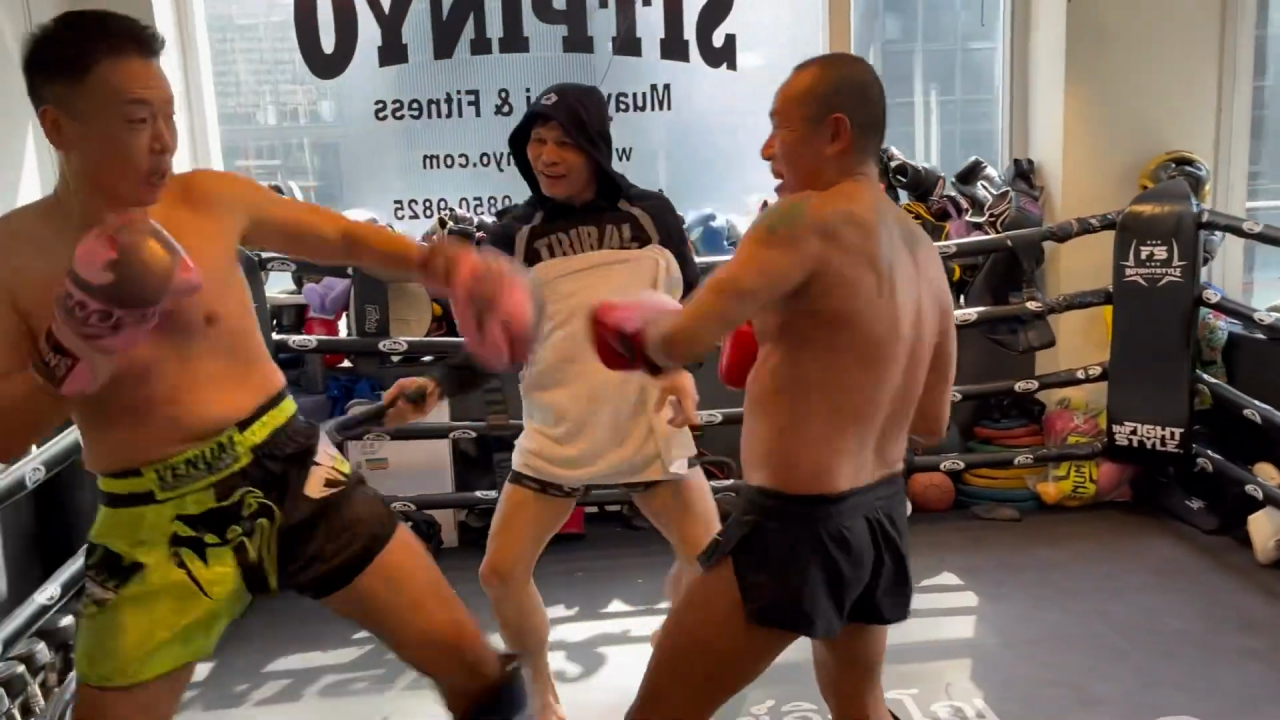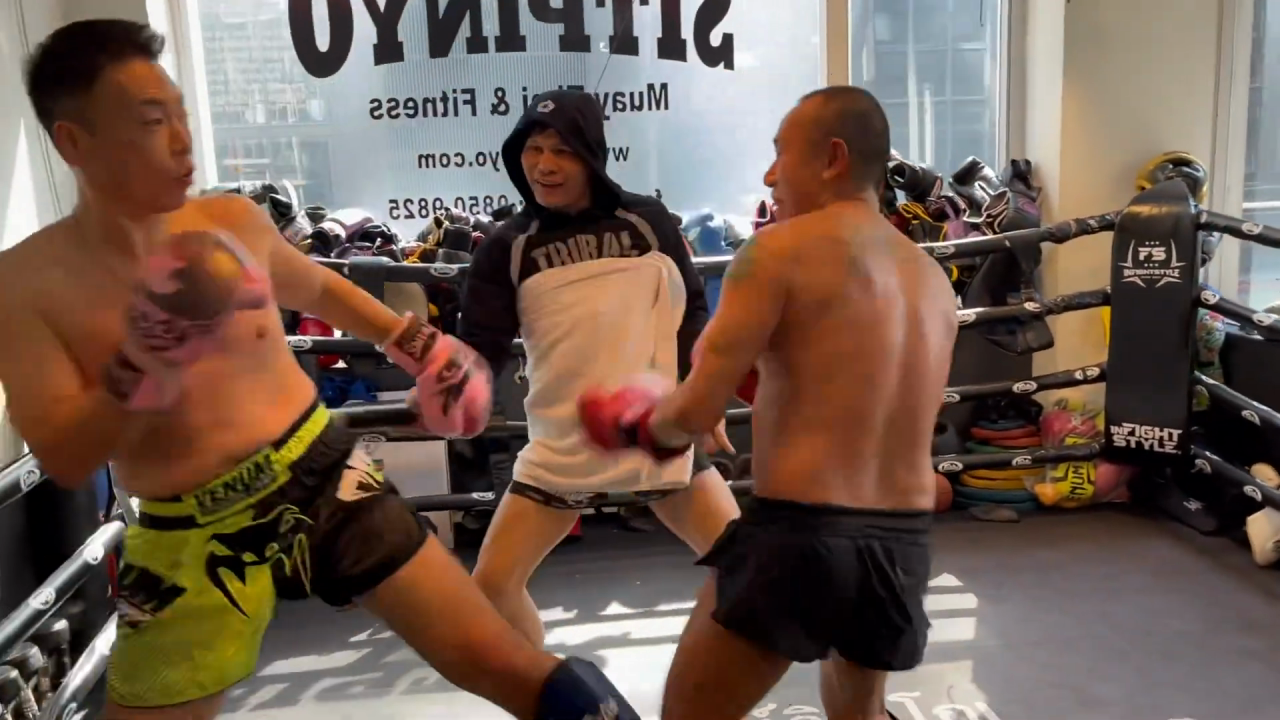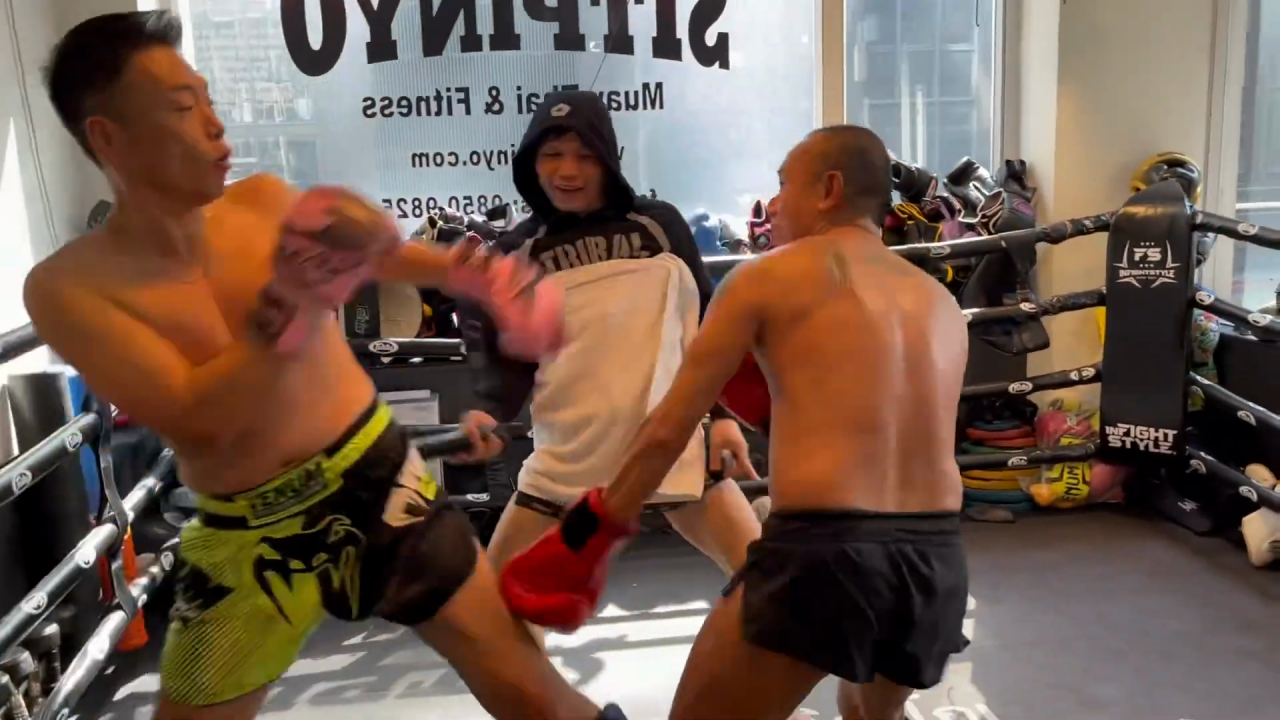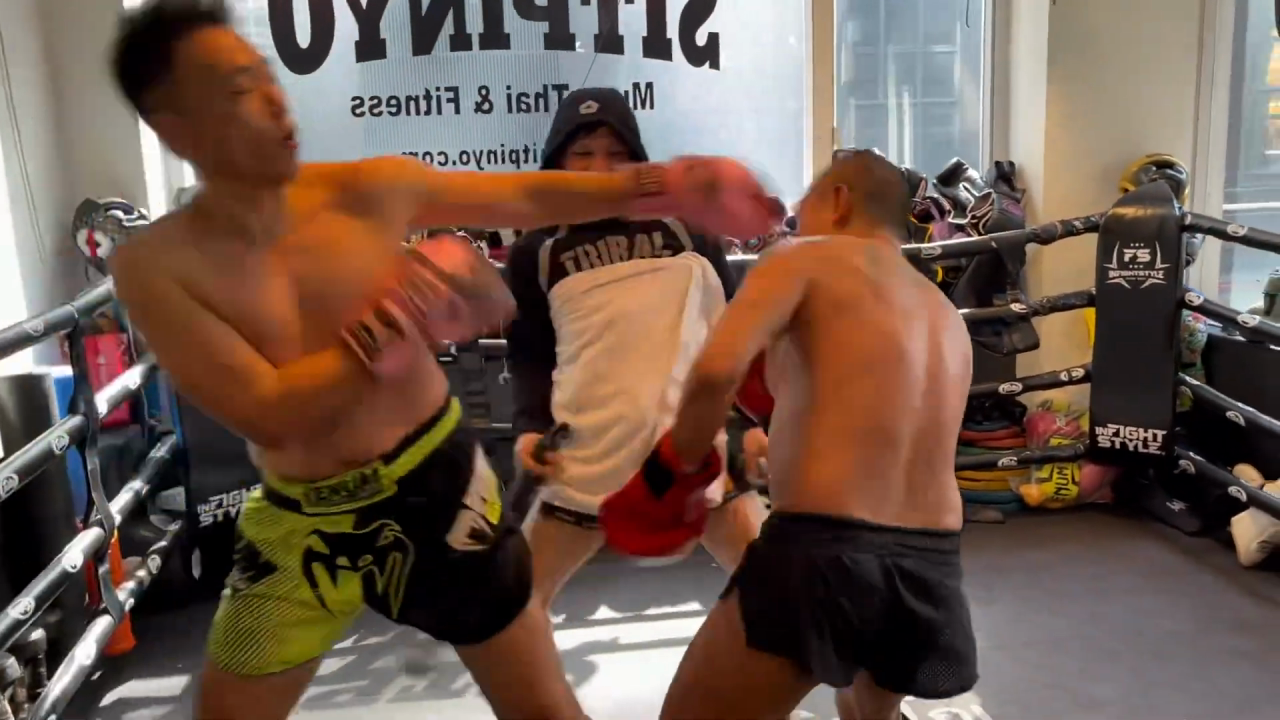
dt=0.1s
person 1, frame 1
left shoulder: (207, 198)
left elbow: (344, 235)
left wrist: (453, 267)
right wrist: (81, 337)
left hip: (284, 471)
right hip: (153, 524)
left knee: (469, 661)
person 1, frame 2
left shoulder: (229, 219)
left elbow: (315, 285)
right elbow: (68, 456)
left wrist: (413, 340)
right wrist: (148, 347)
left hip: (326, 485)
right hip: (197, 542)
person 1, frame 3
left shoulder: (267, 204)
right shoulder: (68, 287)
left elbow: (385, 249)
right elbow: (198, 421)
left wrist: (483, 275)
right wrist: (297, 300)
left hip: (375, 485)
right hip: (249, 538)
person 1, frame 4
left shoulder: (364, 192)
right shoulder: (154, 265)
left elbow: (527, 198)
right elbow: (272, 413)
left wrist: (665, 181)
right wrist: (409, 325)
left hip: (436, 489)
right hip: (304, 520)
person 2, frame 1
left shoulder: (808, 221)
right shoulder: (923, 257)
left elbow: (682, 340)
left wrist: (639, 333)
left hip: (792, 532)
right hip: (874, 515)
person 2, frame 2
left shoulder: (784, 249)
right shoulder: (934, 282)
left elbow: (693, 411)
left wrist: (638, 425)
left hip: (798, 547)
right hip: (898, 544)
person 2, frame 3
left shoulder: (769, 278)
right shoulder: (942, 306)
left elbow: (666, 431)
left wrist: (583, 536)
left hip: (822, 552)
right hip: (936, 553)
person 2, frame 4
left shoulder: (804, 262)
right shoulder: (951, 326)
left elbow: (715, 372)
left wrist: (668, 474)
left hip: (820, 556)
right hip: (929, 567)
person 3, frame 1
left shoulder: (650, 214)
right shoulder: (515, 234)
left elbow: (689, 303)
left wrist: (680, 368)
left hip: (645, 422)
right hip: (556, 426)
left knee: (707, 556)
right knee: (501, 571)
person 3, frame 2
left shoulder: (650, 222)
right shoulder: (504, 246)
left elbow: (692, 319)
right elbow: (479, 346)
right hip: (563, 442)
right knee: (493, 578)
person 3, frame 3
left shoulder: (662, 226)
right shoulder: (515, 252)
left elbow: (705, 325)
right elbow: (502, 356)
left wrist: (723, 416)
right wrist: (489, 413)
right hip: (570, 454)
person 3, frame 4
left shoulder: (685, 225)
right shoulder: (536, 253)
right elbow: (527, 357)
left wrist: (749, 421)
right wrist: (533, 432)
right hip: (591, 457)
